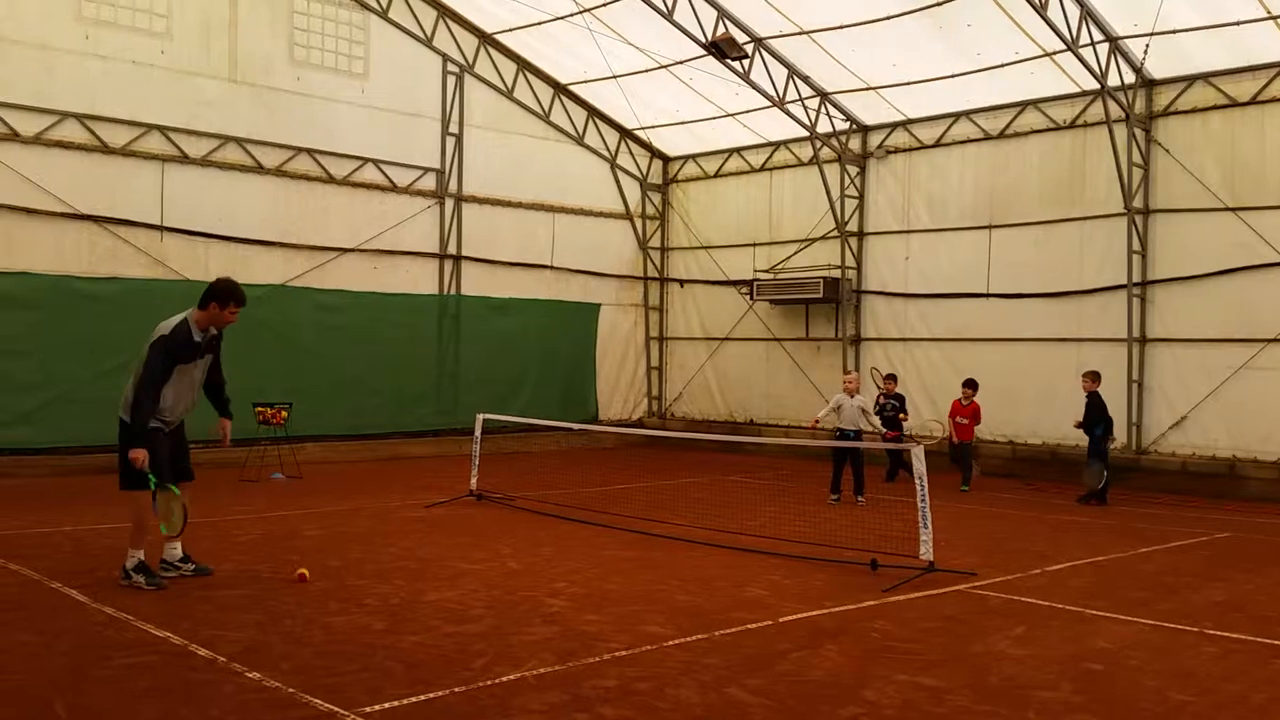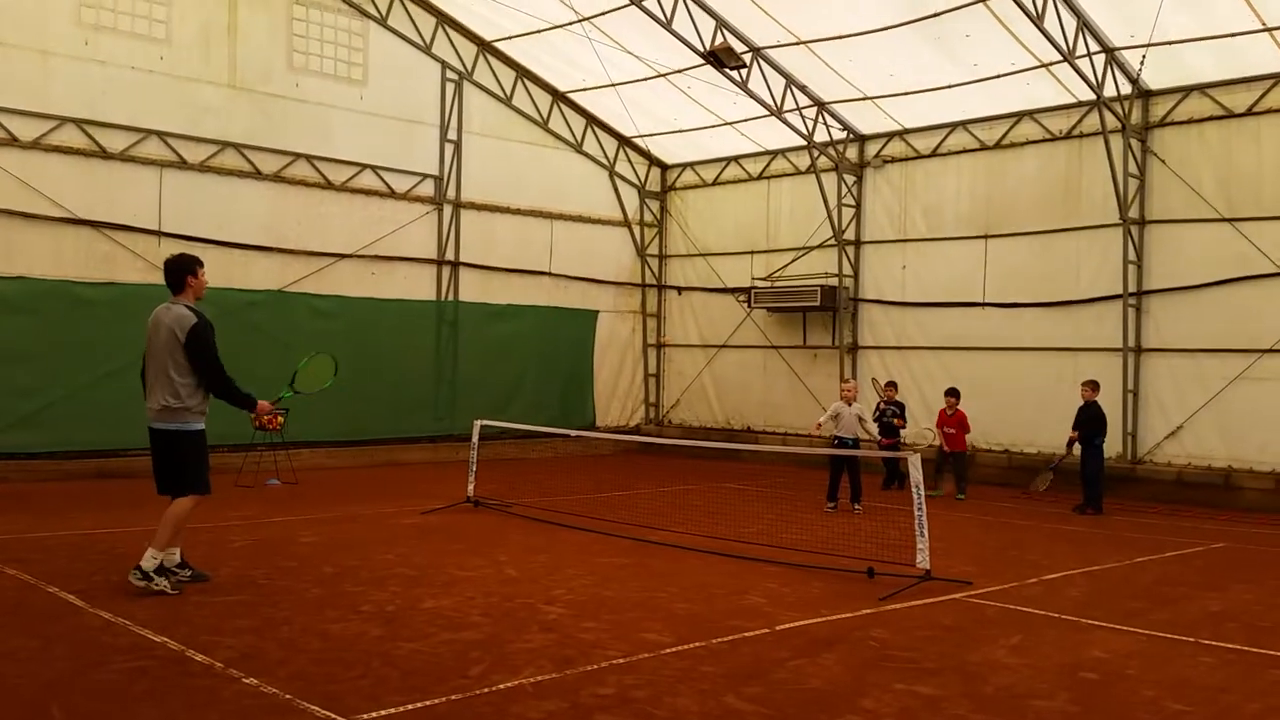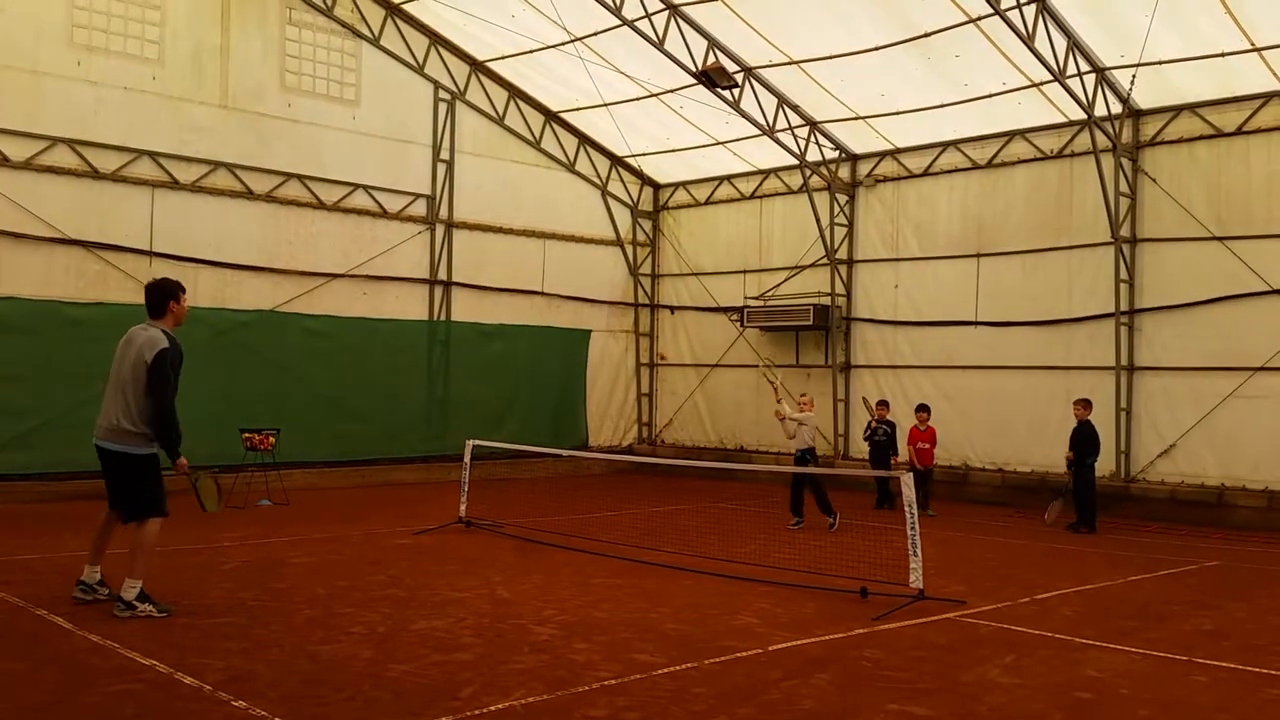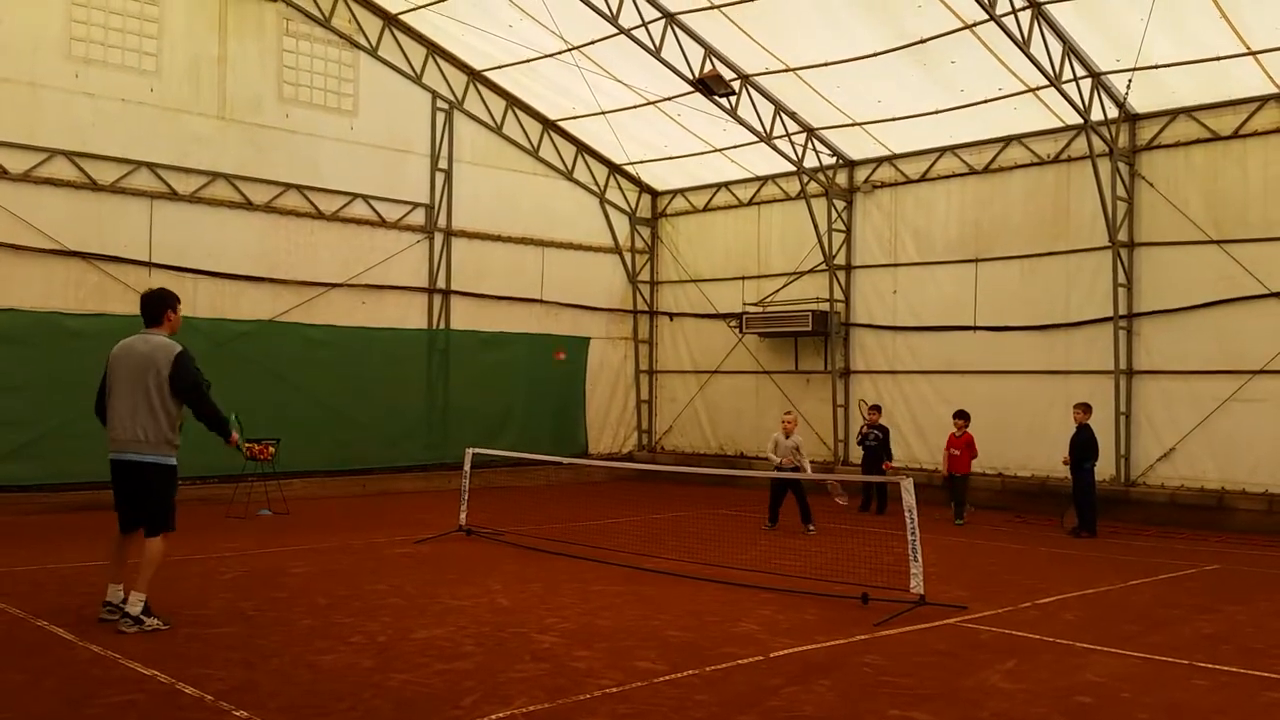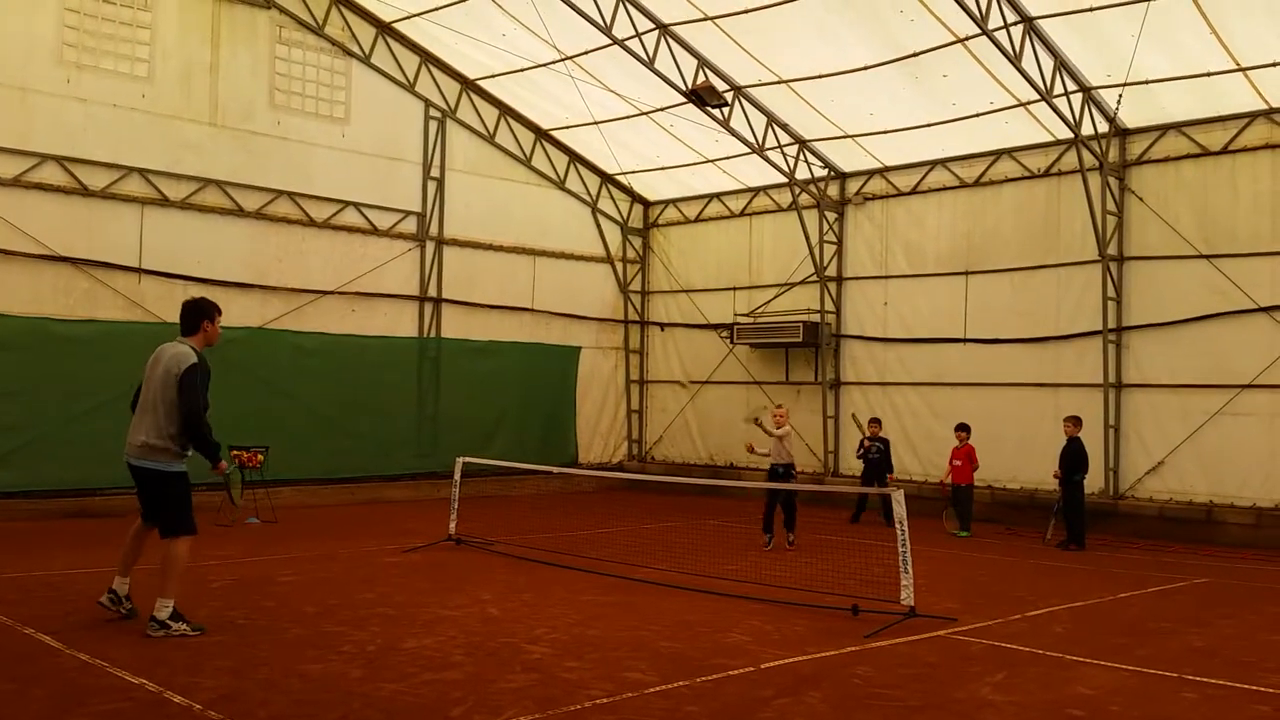
dt=1s
person 1, frame 1
left shoulder: (212, 333)
right shoulder: (172, 337)
left elbow: (213, 376)
right elbow: (146, 388)
left wrist: (225, 414)
right wrist: (139, 442)
left hip: (172, 422)
right hip: (144, 423)
left knee: (180, 484)
right knee: (146, 490)
left ankle: (173, 557)
right ankle: (133, 564)
person 1, frame 2
left shoulder: (158, 316)
right shoulder: (195, 323)
left elbow: (146, 371)
right elbow: (216, 378)
right wrist: (252, 404)
left hip: (159, 420)
right hip: (183, 422)
left knee: (180, 493)
right knee: (189, 494)
left ankle: (171, 562)
right ankle: (147, 566)
person 1, frame 3
left shoulder: (133, 335)
right shoulder: (166, 348)
right elbow: (163, 407)
right wrist: (175, 453)
left hip: (108, 438)
right hip: (135, 445)
left knee: (116, 510)
right knee: (151, 517)
left ankle: (89, 581)
right ankle: (130, 596)
person 1, frame 4
left shoulder: (119, 350)
right shoulder: (173, 354)
left elbow: (101, 405)
right elbow: (200, 400)
right wrist: (227, 431)
left hip: (120, 454)
right hip: (155, 456)
left knee: (127, 528)
right knee: (156, 533)
left ankle: (113, 600)
right ankle: (135, 609)
person 1, frame 5
left shoulder: (161, 352)
right shoulder: (193, 364)
left elbow: (138, 403)
right elbow: (195, 420)
right wrist: (215, 456)
left hip: (138, 452)
right hip: (163, 459)
left knee: (149, 520)
right knee: (179, 535)
left ankle: (118, 591)
right ankle: (164, 616)
